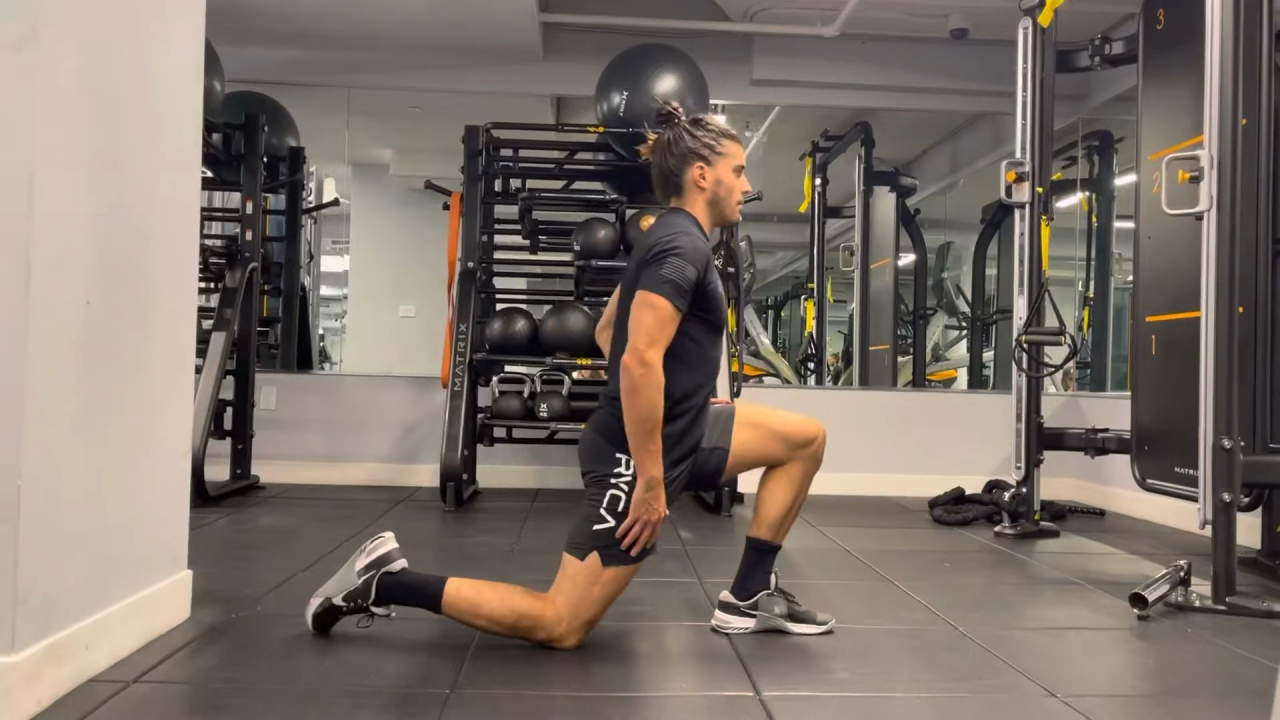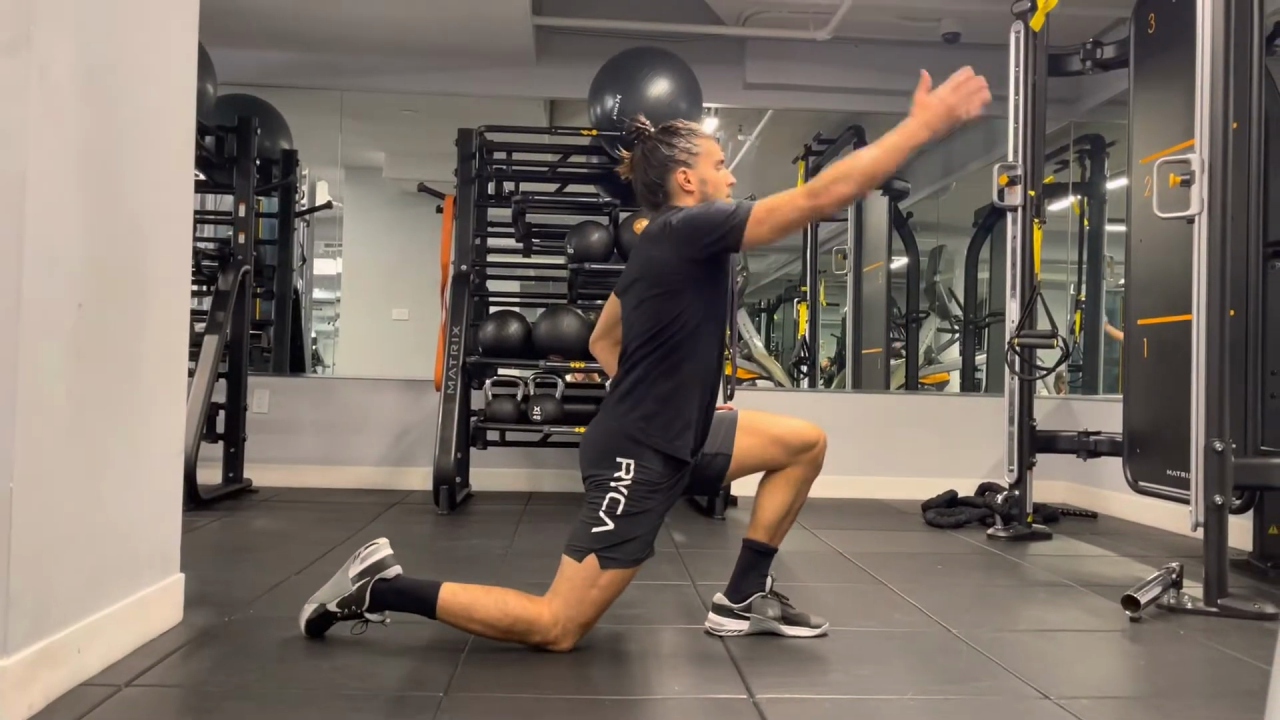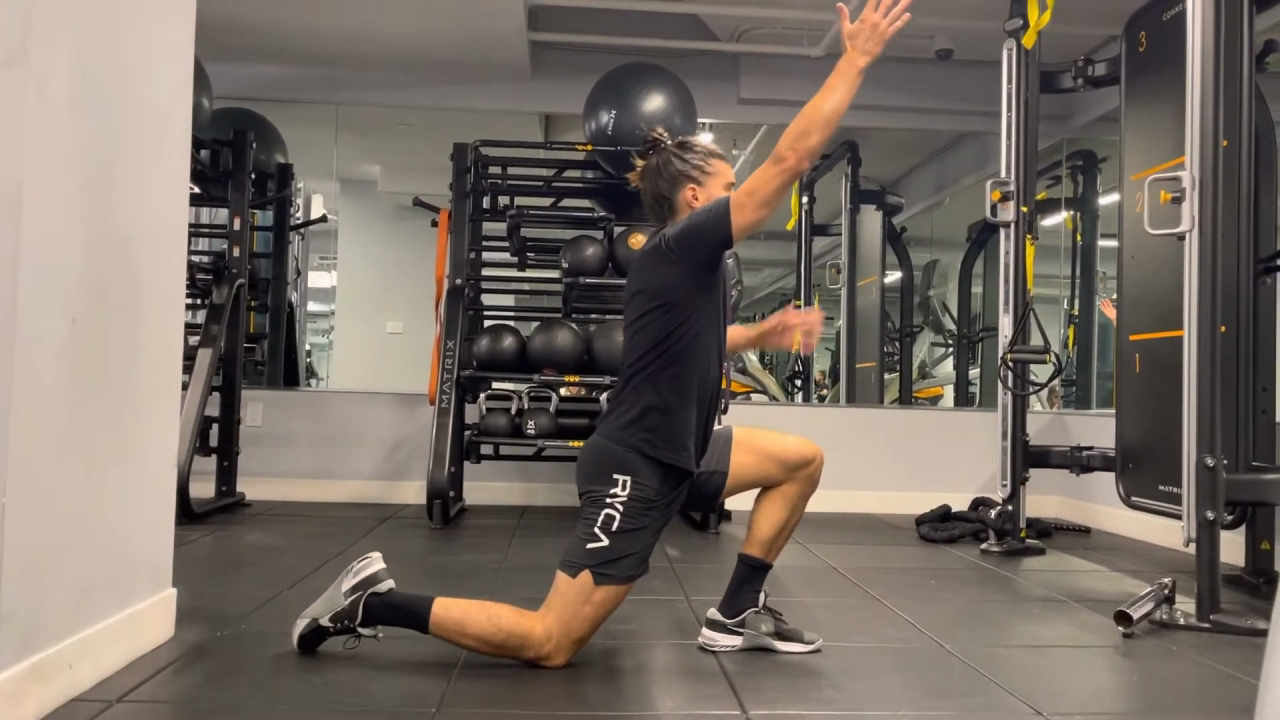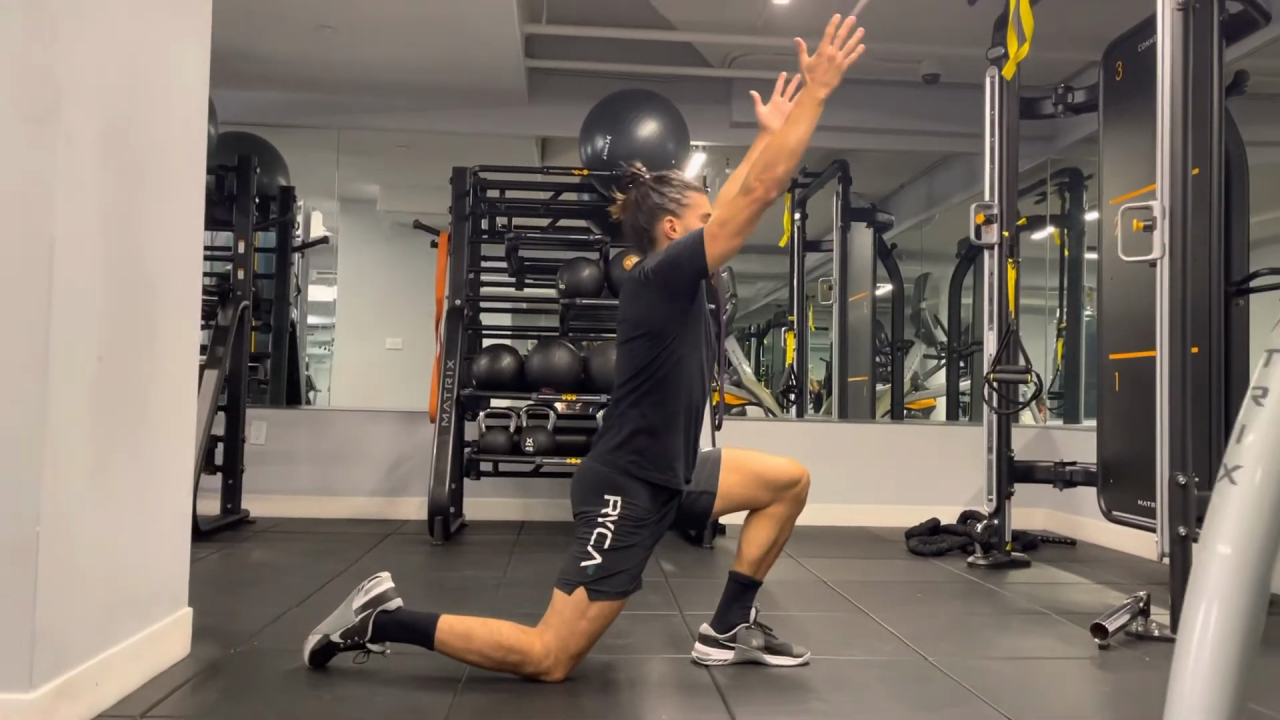
dt=1s
person 1, frame 1
left shoulder: (673, 238)
right shoulder: (683, 246)
left elbow: (607, 332)
right elbow: (640, 361)
right wrist: (651, 481)
left hip: (673, 431)
right hip: (637, 450)
left knee: (804, 439)
right knee: (560, 624)
left ankle: (750, 596)
right ankle: (386, 582)
person 1, frame 2
left shoulder: (662, 245)
right shoulder: (688, 235)
left elbow: (603, 341)
right elbow: (818, 198)
right wrist: (924, 122)
left hip: (669, 440)
right hip: (636, 460)
left knee: (804, 442)
right knee: (557, 625)
left ankle: (741, 600)
right ankle: (381, 587)
person 1, frame 3
left shoulder: (678, 259)
right shoulder: (682, 246)
right elbow: (790, 160)
left wrist: (764, 332)
right wrist: (857, 57)
left hip: (668, 452)
right hip: (635, 470)
left knee: (802, 458)
right knee: (549, 644)
left ankle: (738, 614)
right ankle: (375, 602)
person 1, frame 4
left shoulder: (669, 281)
right shoulder: (663, 277)
left elbow: (731, 202)
right elbow: (758, 194)
left wrist: (769, 130)
right wrist: (817, 90)
left hip: (663, 474)
right hip: (628, 490)
left knee: (788, 481)
right knee: (549, 659)
left ankle: (728, 629)
right ankle: (382, 622)
